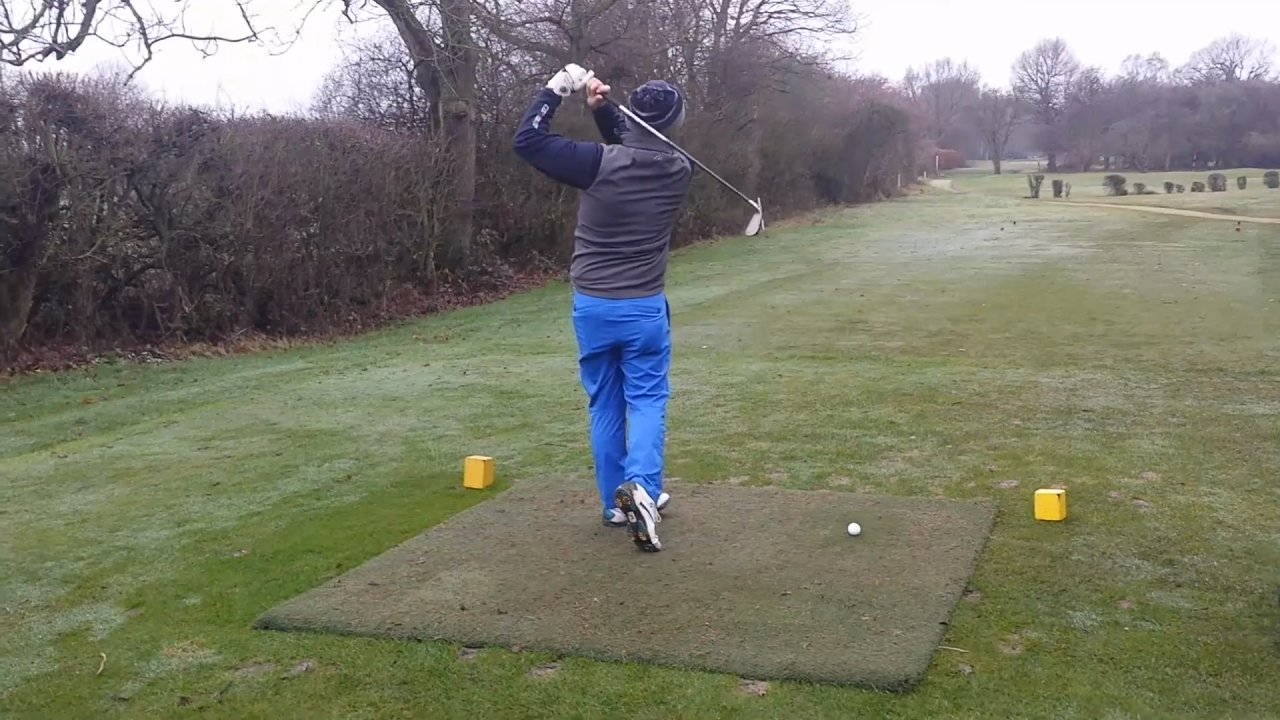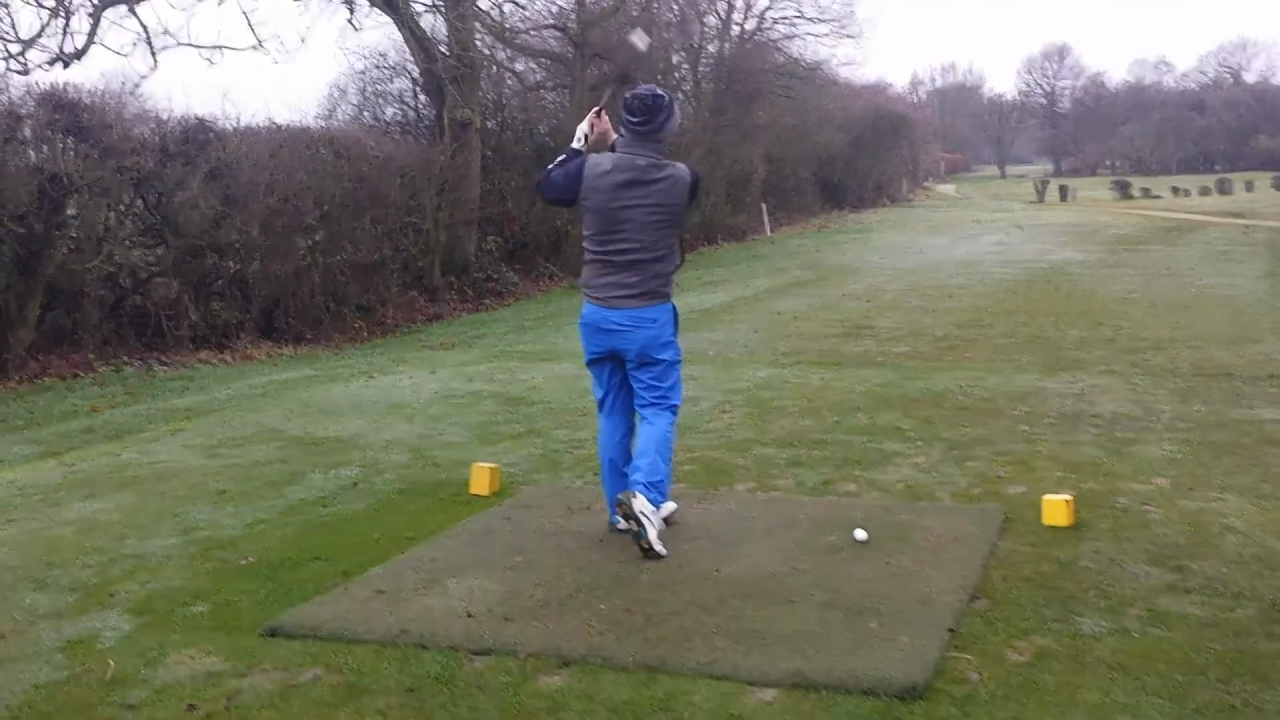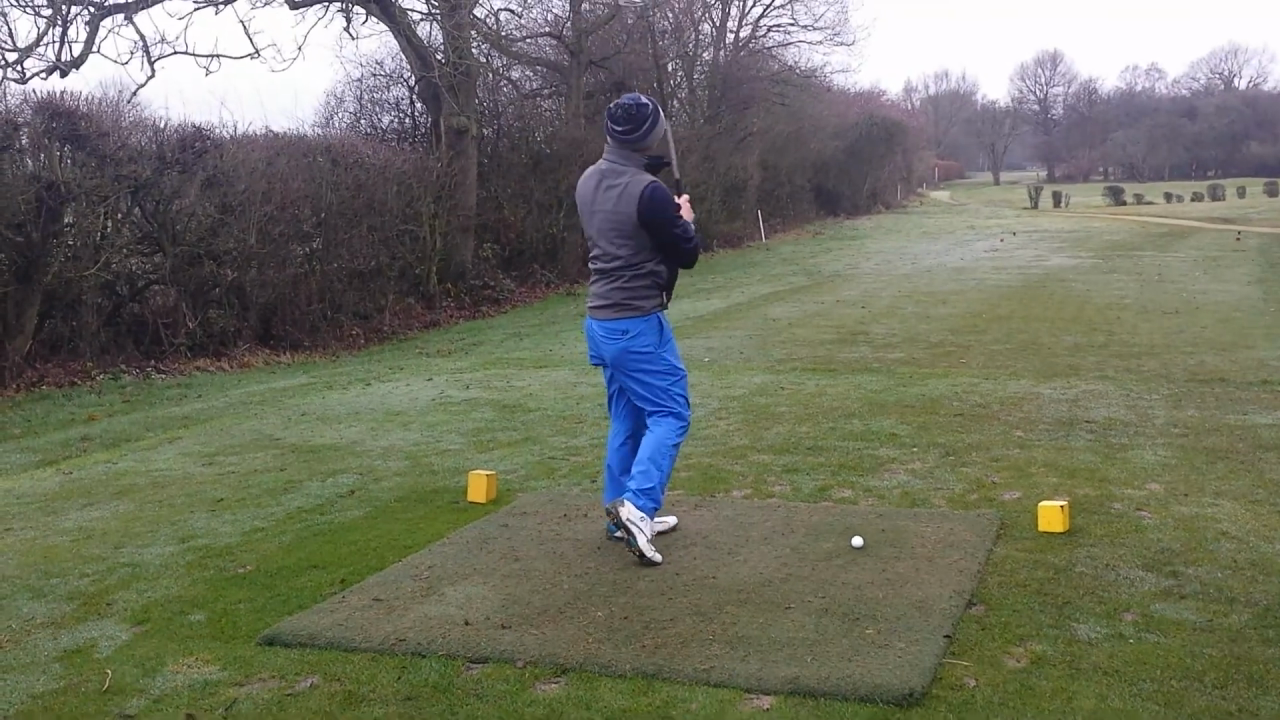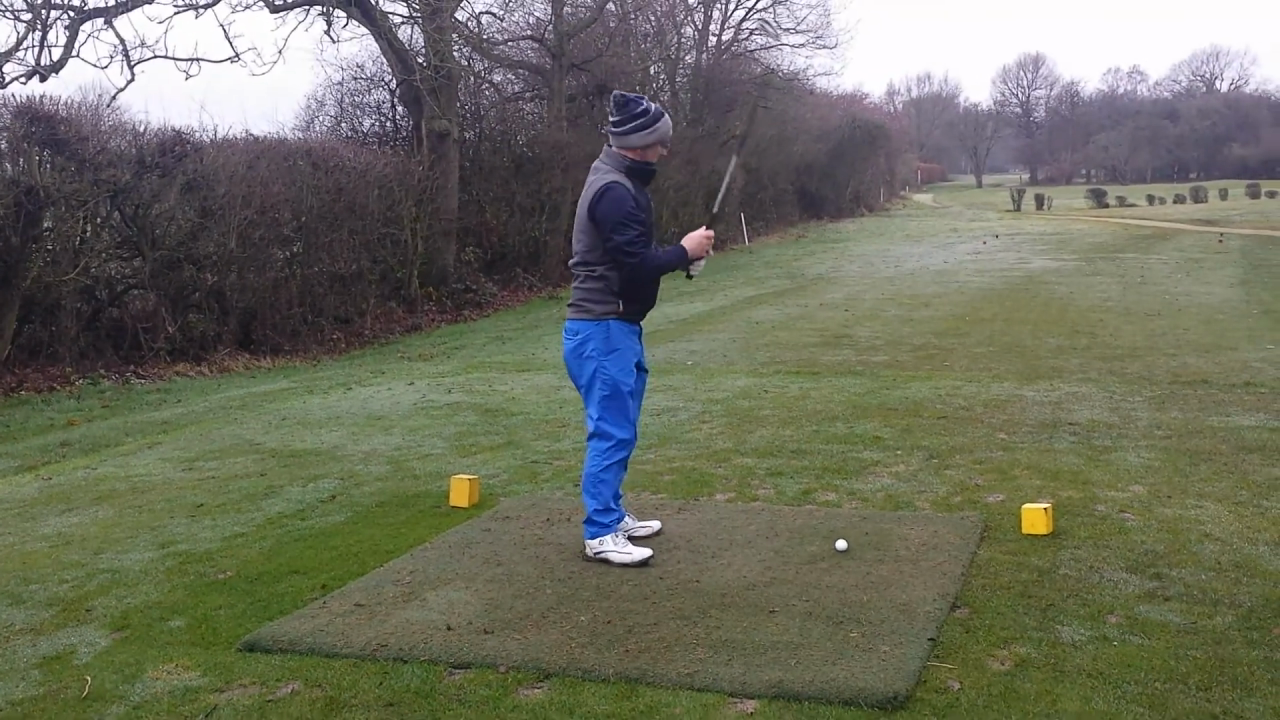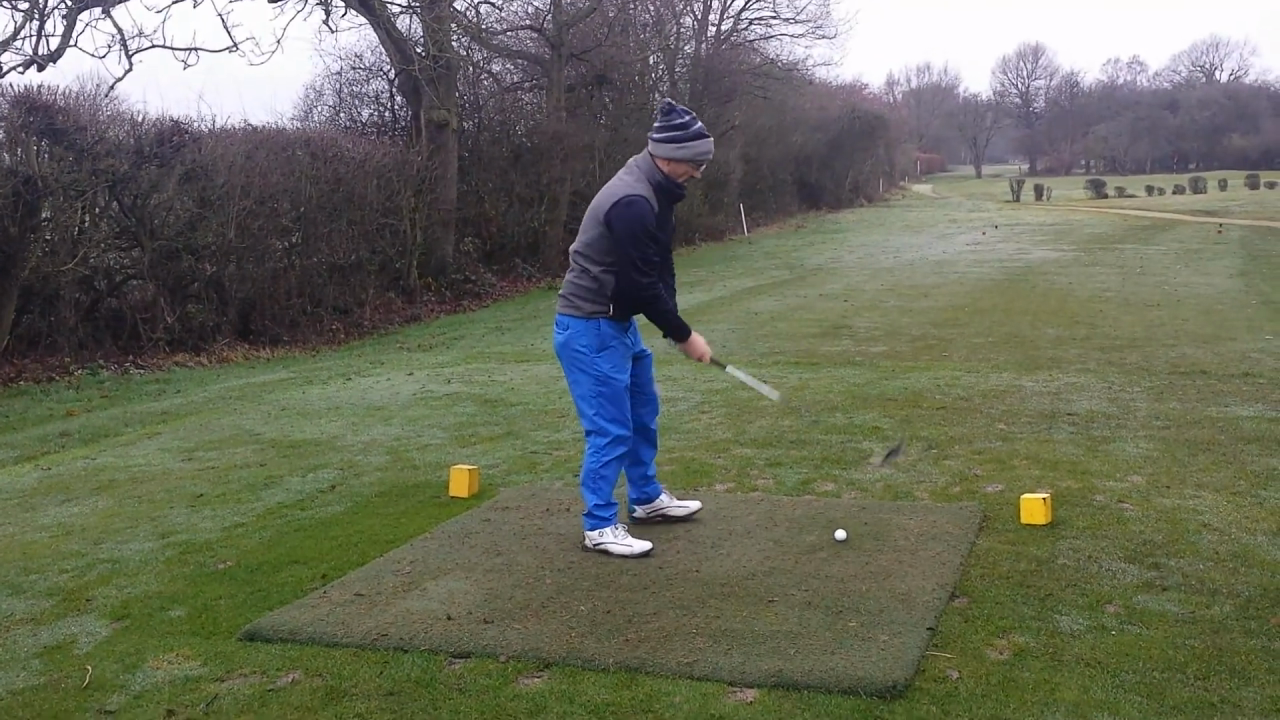
dt=0.5s
person 1, frame 1
left shoulder: (601, 163)
right shoulder: (679, 169)
left elbow: (527, 141)
left wrist: (558, 85)
right wrist: (602, 107)
left hip: (592, 306)
right hip: (645, 308)
left knee: (604, 405)
right knee: (647, 401)
left ankle: (615, 503)
right ankle: (641, 487)
person 1, frame 2
left shoulder: (591, 170)
right shoulder: (683, 180)
left elbow: (546, 188)
left wrist: (582, 140)
right wrist: (611, 141)
left hip: (598, 314)
right hip: (649, 315)
left knee: (613, 411)
right knee: (658, 409)
left ankle: (621, 508)
right ankle: (646, 495)
person 1, frame 3
left shoulder: (590, 181)
right shoulder: (649, 191)
right elbow: (685, 255)
left wrist: (670, 223)
right wrist: (685, 221)
left hip: (603, 320)
right hip: (637, 323)
left knee: (627, 419)
right knee: (670, 415)
left ankle: (626, 513)
right ankle: (636, 506)
person 1, frame 4
left shoulder: (614, 181)
right shoulder: (614, 191)
left elbow: (631, 254)
right elbow: (636, 265)
left wrist: (680, 251)
right wrist: (685, 251)
left hip: (613, 324)
right hip: (602, 328)
left knee: (618, 425)
right knee: (612, 431)
left ankle: (610, 515)
right ankle: (600, 535)
person 1, frame 5
left shoulder: (651, 189)
right shoulder: (633, 203)
left elbow: (657, 270)
right elbow: (643, 283)
left wrist: (675, 326)
right wrist: (683, 336)
left hip: (615, 321)
right hip: (590, 327)
left knee: (642, 411)
right knee: (611, 426)
left ankle: (647, 497)
right ankle: (599, 525)
